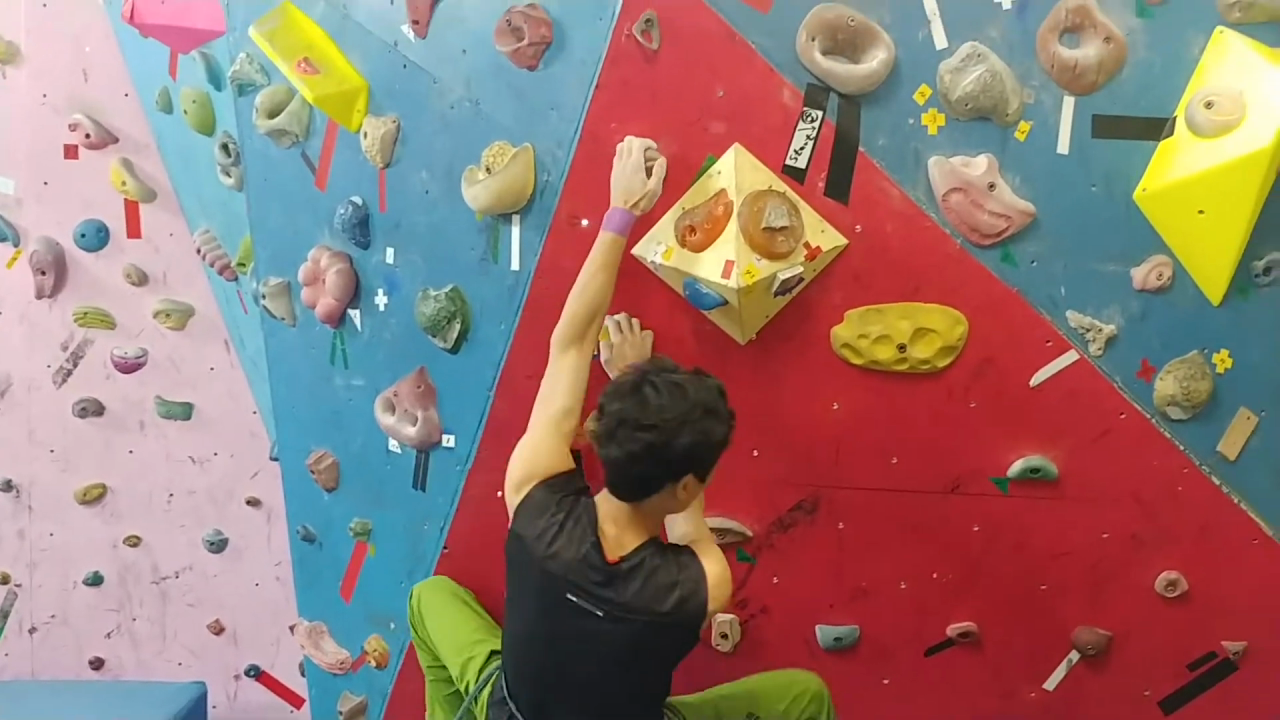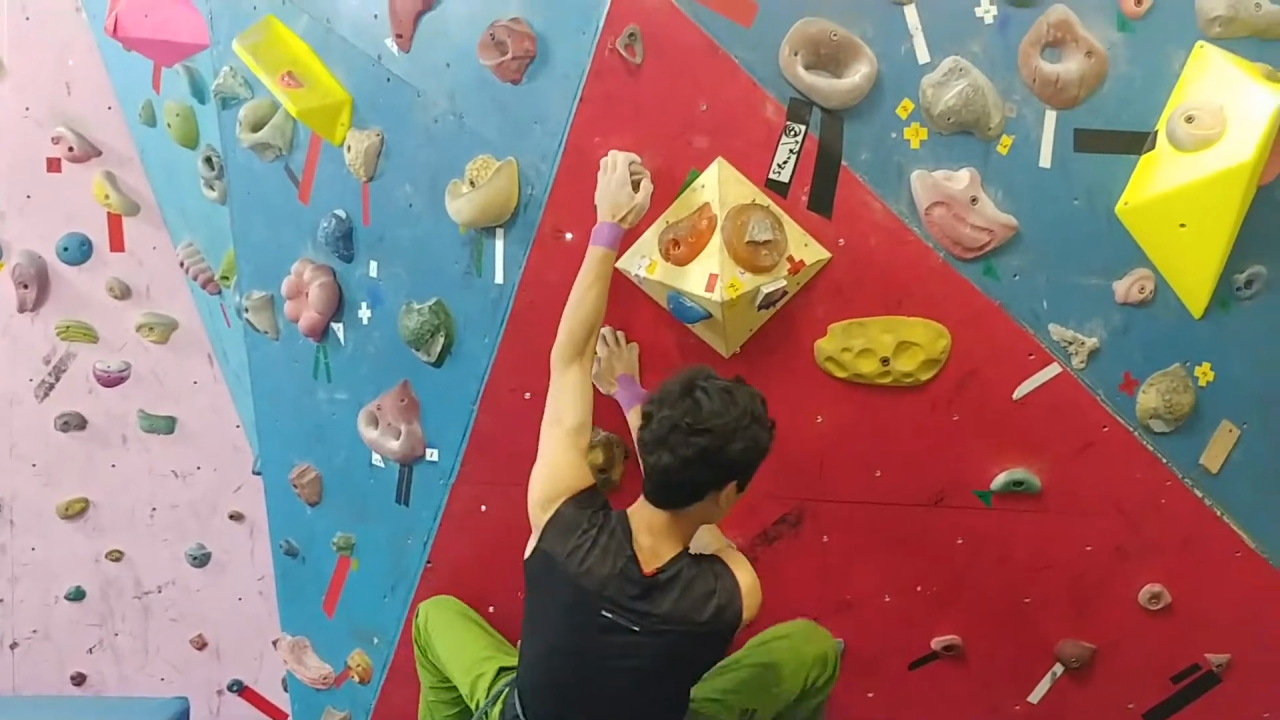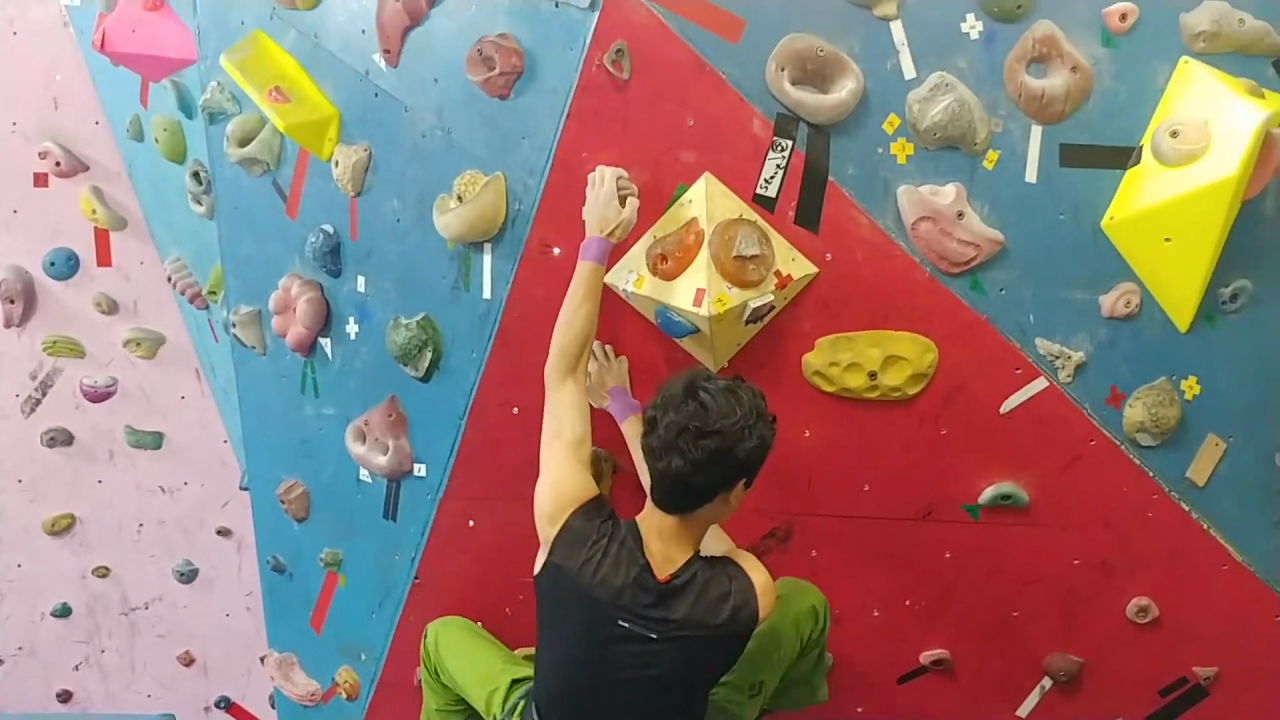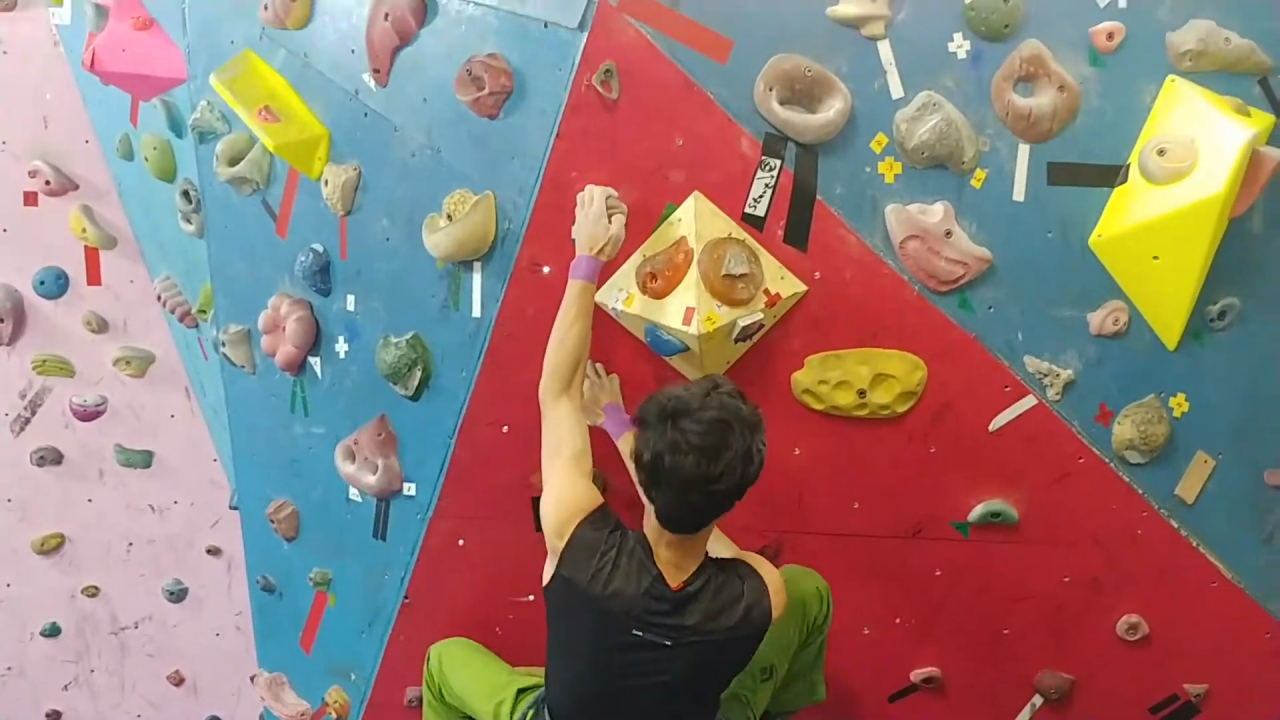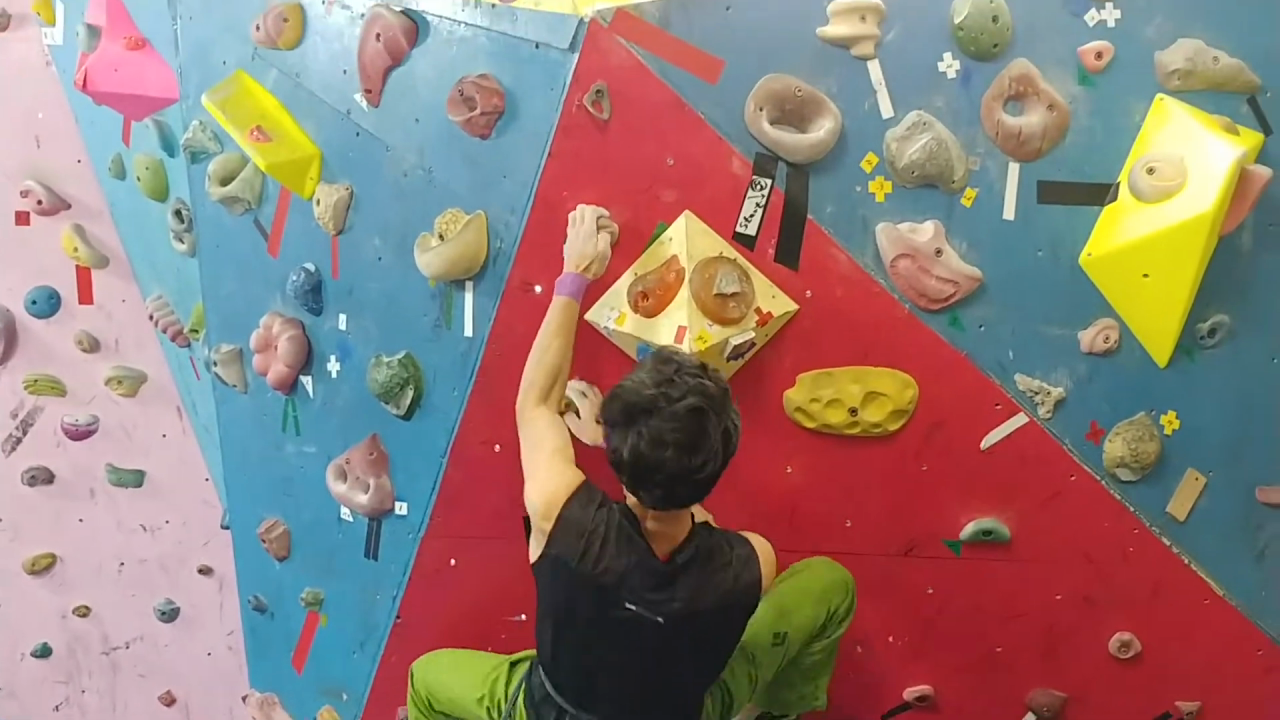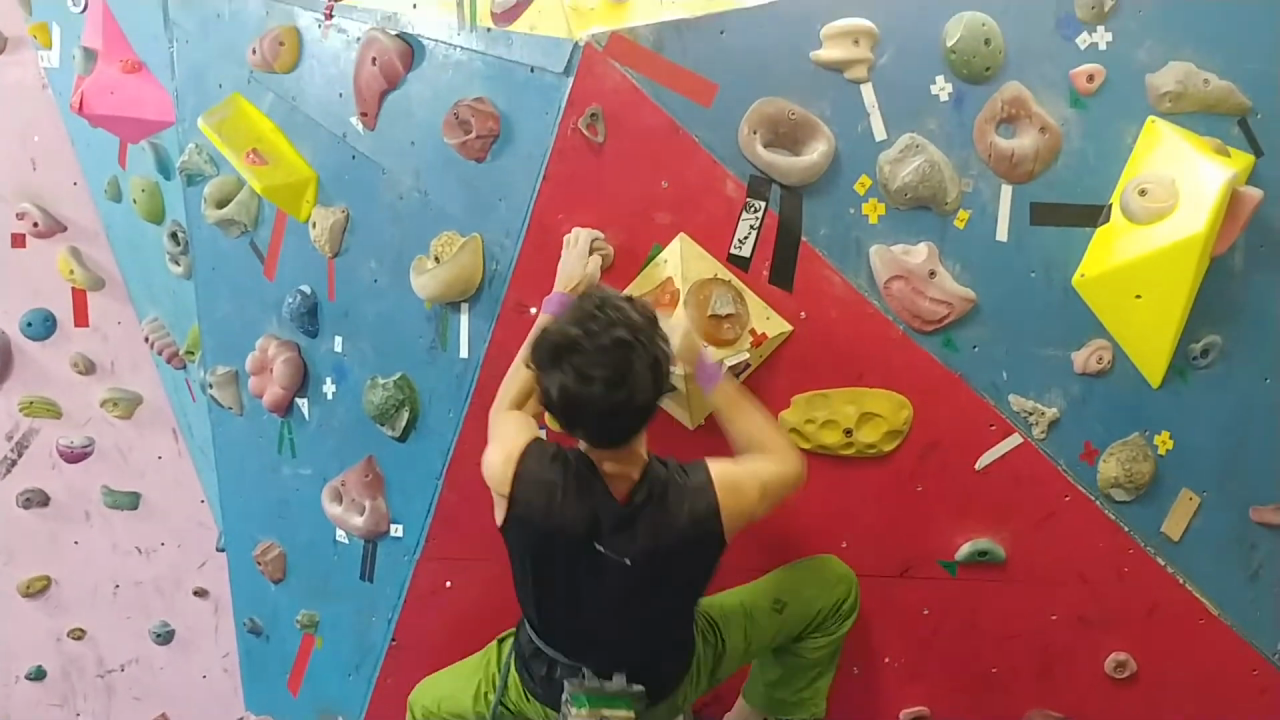
dt=0.2s
person 1, frame 1
left shoulder: (535, 496)
right shoulder: (703, 583)
left elbow: (568, 345)
right elbow: (684, 515)
left wrist: (621, 212)
right wrist: (635, 372)
left knee: (432, 599)
person 1, frame 2
left shoulder: (561, 516)
right shoulder: (735, 594)
left elbow: (568, 360)
right elbow: (688, 499)
left wrist: (609, 226)
right wrist: (628, 392)
left knee: (436, 618)
right knee: (814, 645)
person 1, frame 3
left shoulder: (570, 531)
right shoulder: (750, 595)
left elbow: (562, 375)
right elbow: (698, 515)
left wrist: (597, 241)
right wrist: (622, 404)
left knee: (444, 639)
right knee: (805, 602)
person 1, frame 4
left shoulder: (576, 539)
right shoulder: (761, 593)
left elbow: (557, 394)
right elbow: (694, 515)
left wrist: (587, 259)
right wrist: (619, 421)
left knee: (444, 660)
right knee: (807, 591)
person 1, frame 5
left shoulder: (560, 510)
right shoulder: (748, 565)
left elbow: (534, 402)
left wrist: (575, 274)
right wrist: (652, 444)
right knee: (829, 584)
person 1, frame 6
left shoulder: (516, 473)
right shoulder: (707, 497)
left elbow: (505, 407)
right elbow: (788, 461)
left wrist: (562, 290)
right wrist: (705, 370)
right knee: (830, 584)
